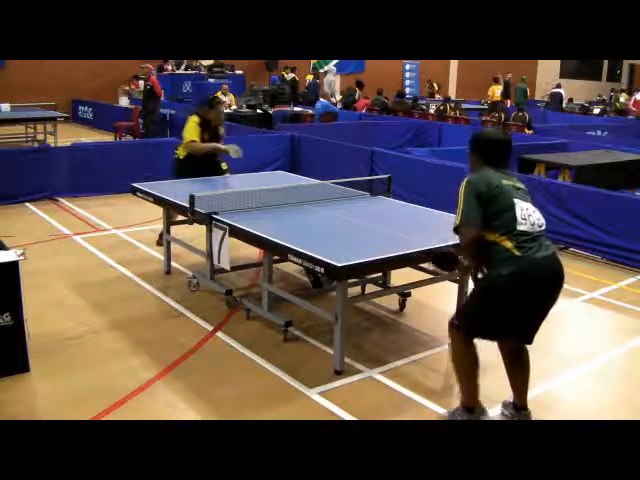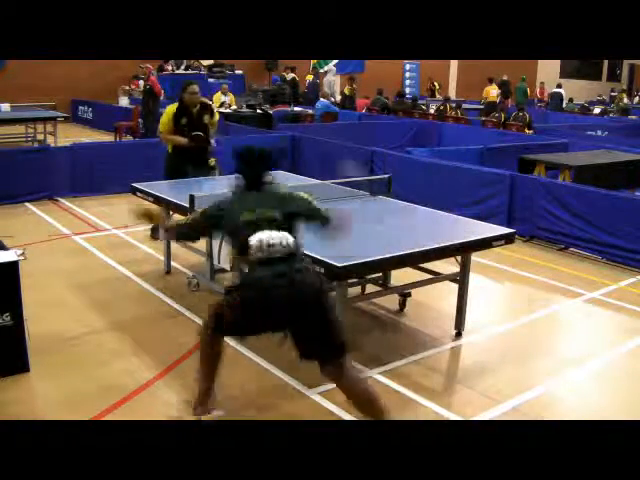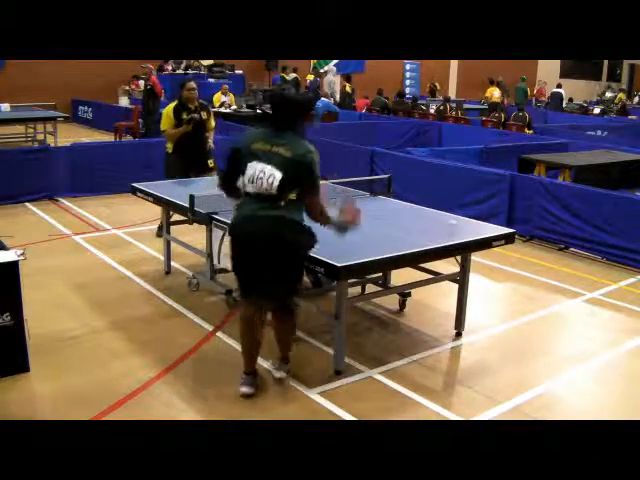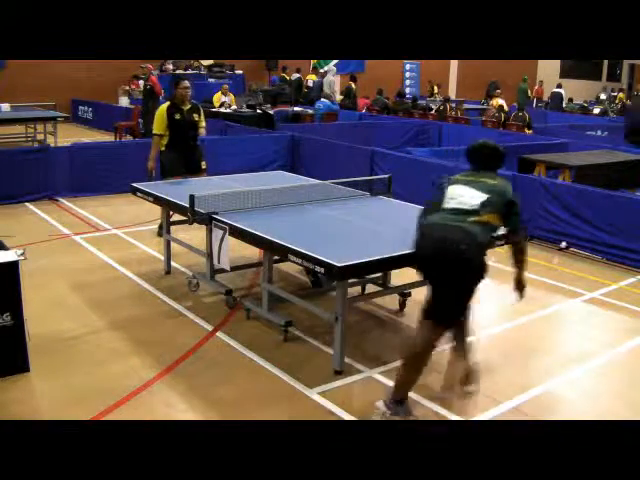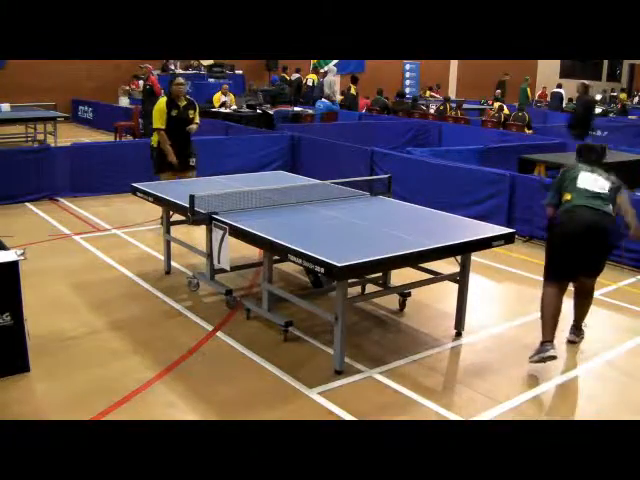
dt=1s
person 1, frame 1
left shoulder: (475, 181)
right shoulder: (517, 185)
left elbow: (471, 238)
left wrist: (473, 264)
right wrist: (481, 264)
left hip: (515, 276)
right hip: (551, 271)
left knee: (460, 331)
right knee: (511, 337)
left ankle: (470, 410)
right ankle: (520, 408)
person 1, frame 2
left shoulder: (224, 209)
right shoulder: (289, 198)
left elbow: (175, 232)
right elbow: (330, 222)
left wrist: (157, 221)
left hip: (257, 294)
right hip: (301, 290)
left knee: (213, 325)
right knee: (337, 364)
left ankle: (202, 404)
right ankle: (380, 417)
person 1, frame 3
left shoulder: (246, 142)
right shoulder: (305, 152)
left elbow: (225, 184)
right elbow: (313, 207)
right wrist: (336, 222)
left hip: (247, 228)
right hip: (285, 232)
left knee: (252, 303)
right knee: (282, 301)
left ankle: (249, 376)
right ankle: (283, 362)
person 1, frame 4
left shoulder: (452, 181)
right shoulder: (506, 191)
left elbow: (424, 216)
right elbow: (517, 239)
right wrist: (519, 274)
left hip: (428, 239)
right hip: (462, 250)
right knee: (433, 326)
left ankle: (463, 363)
right ankle: (396, 402)
person 1, frame 5
left shoulder: (568, 171)
right shoulder: (612, 180)
left elbow: (550, 211)
left wrist: (554, 232)
left hip: (571, 220)
right hip: (602, 224)
left knee: (554, 283)
right knee: (585, 282)
left ankle: (547, 344)
right ankle: (576, 329)
person 2, frame 1
left shoulder: (220, 120)
right shoulder: (194, 122)
right elbow: (192, 147)
left wrist: (222, 148)
right wrist: (216, 146)
left hip: (210, 159)
right hip: (188, 161)
right ankle: (165, 232)
person 2, frame 2
left shoulder: (208, 107)
right shoulder: (172, 111)
left elbow: (213, 123)
right elbow: (163, 135)
left wrist: (209, 139)
right wrist: (180, 141)
left hip: (202, 153)
right hip: (180, 155)
person 2, frame 3
left shoulder: (204, 107)
right shoulder: (172, 109)
left elbow: (210, 127)
right elbow: (167, 135)
left wrist: (210, 140)
right wrist: (184, 129)
left hip: (201, 153)
right hip: (178, 155)
right ankle: (163, 224)
person 2, frame 4
left shoulder: (196, 107)
right shoulder: (165, 109)
left elbow: (201, 126)
right elbow: (157, 136)
left wrist: (201, 131)
right wrist: (152, 159)
left hip: (193, 151)
right hip: (172, 153)
right ankle: (164, 223)
person 2, frame 5
left shoulder: (192, 103)
right shoulder: (163, 104)
left elbow: (196, 121)
right elbow: (159, 131)
left wrist: (194, 127)
right wrist: (169, 153)
left hip: (185, 149)
right hip: (164, 149)
